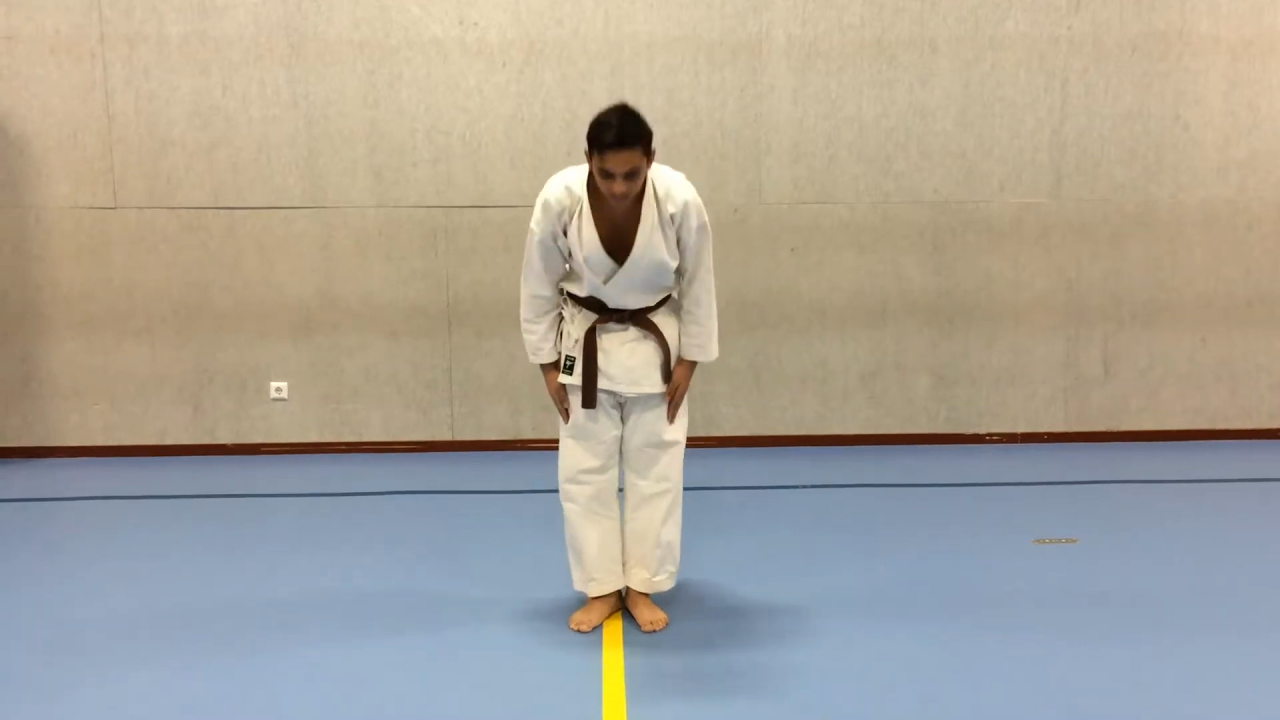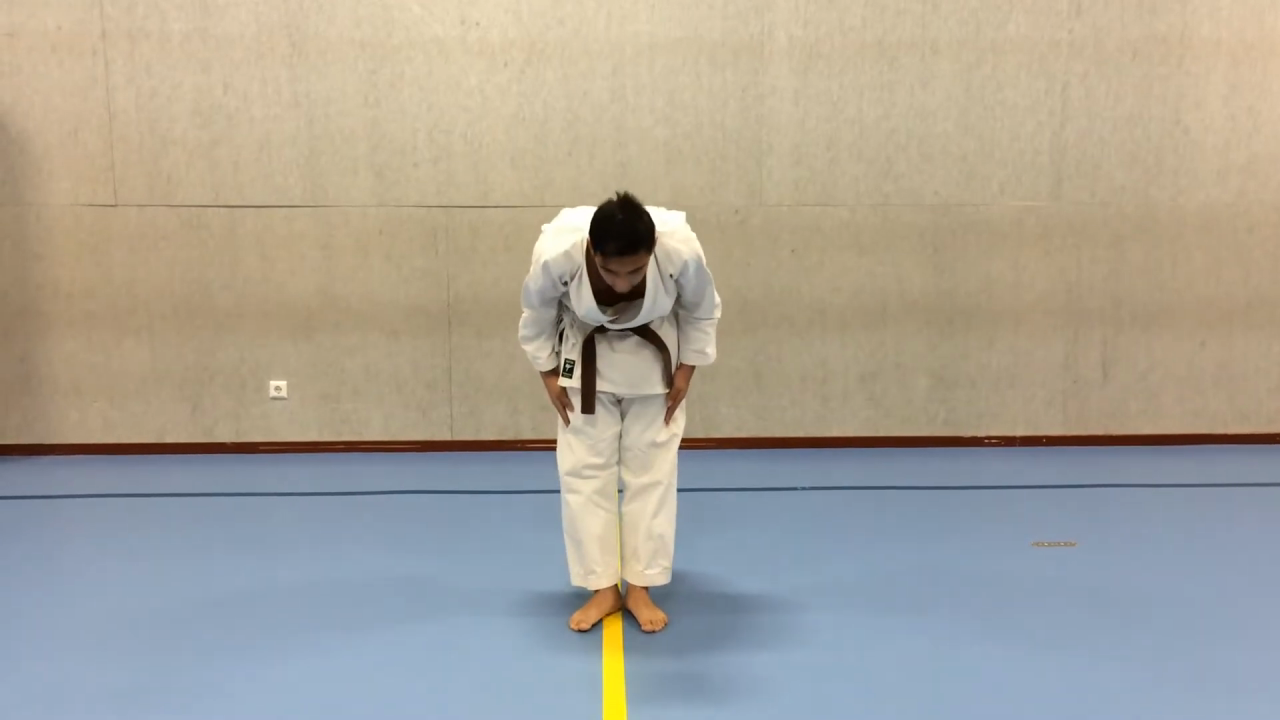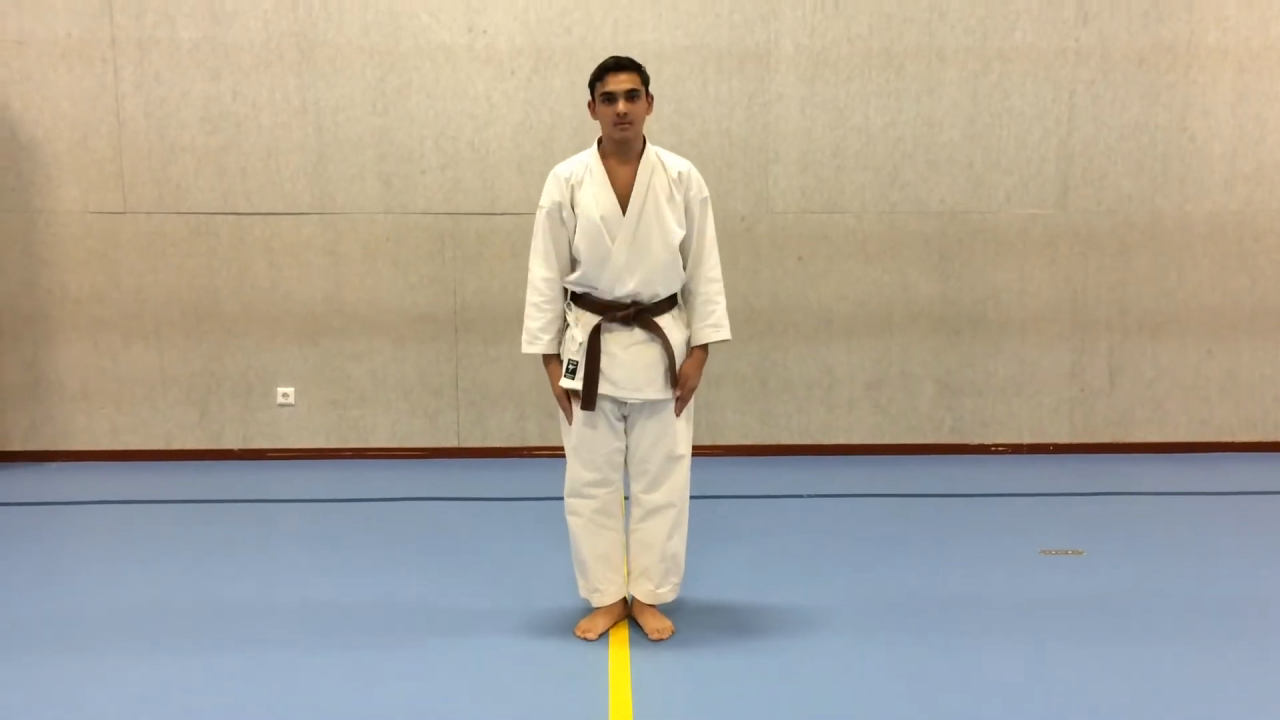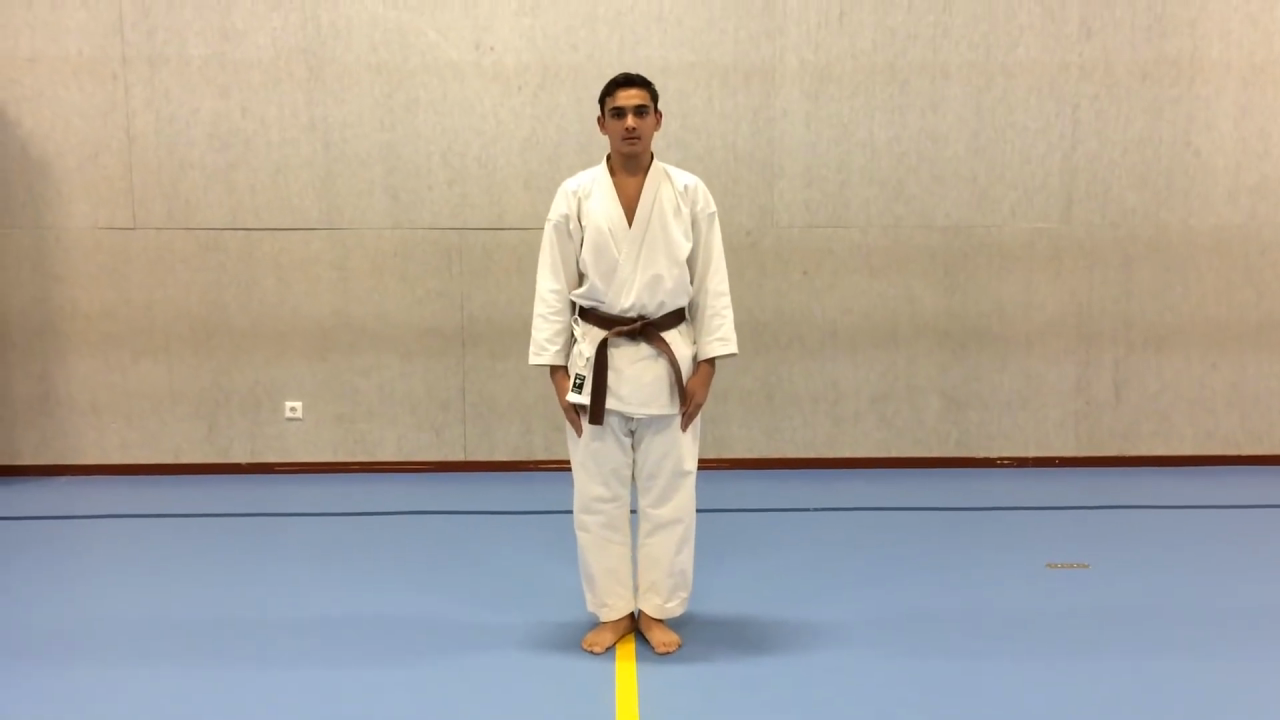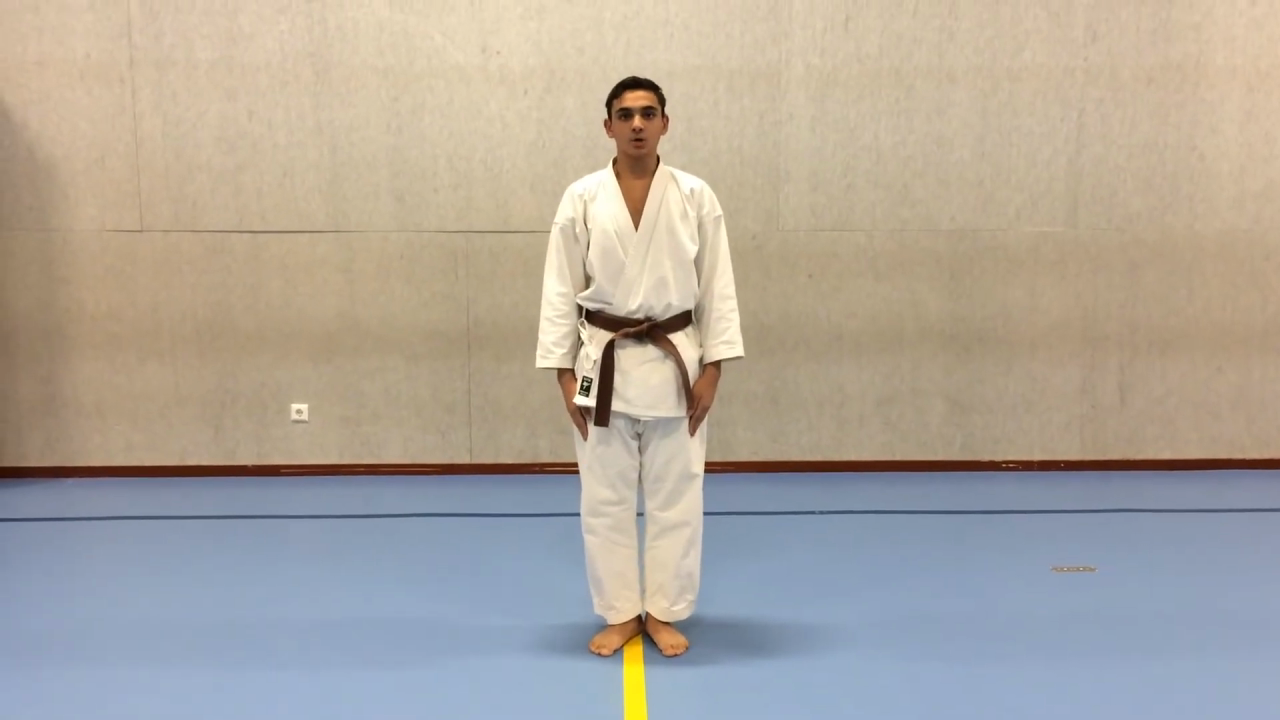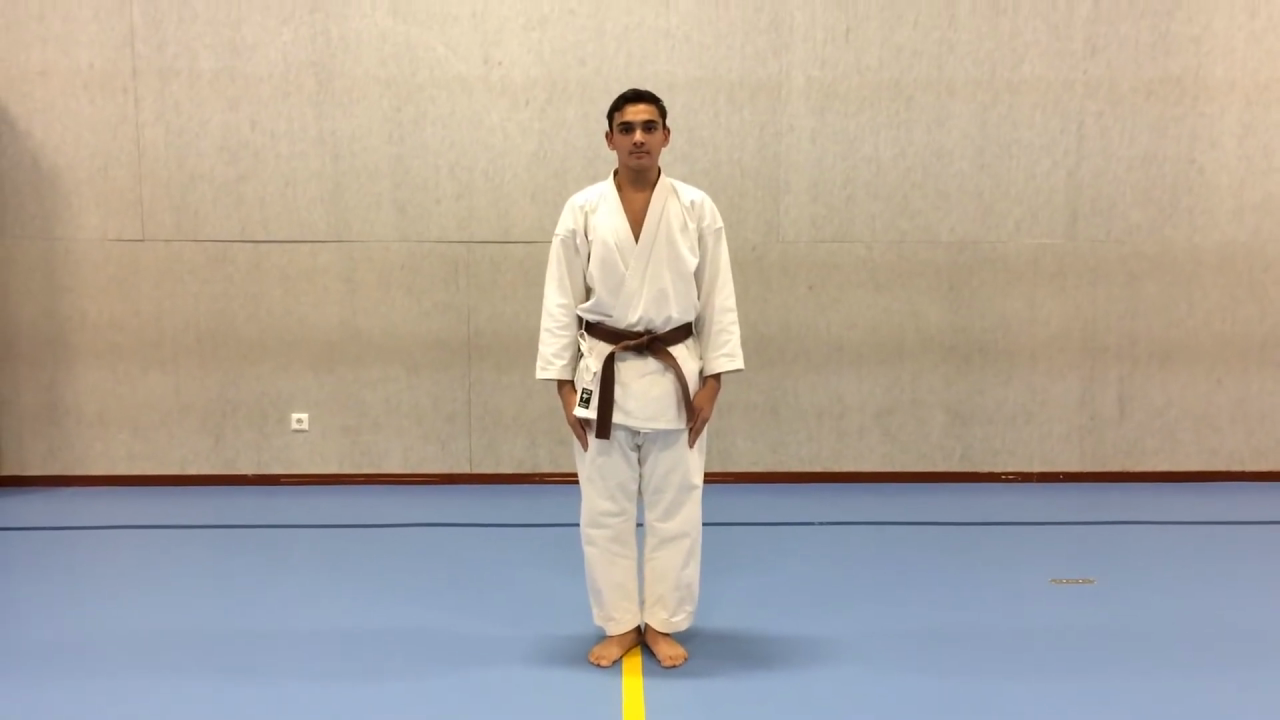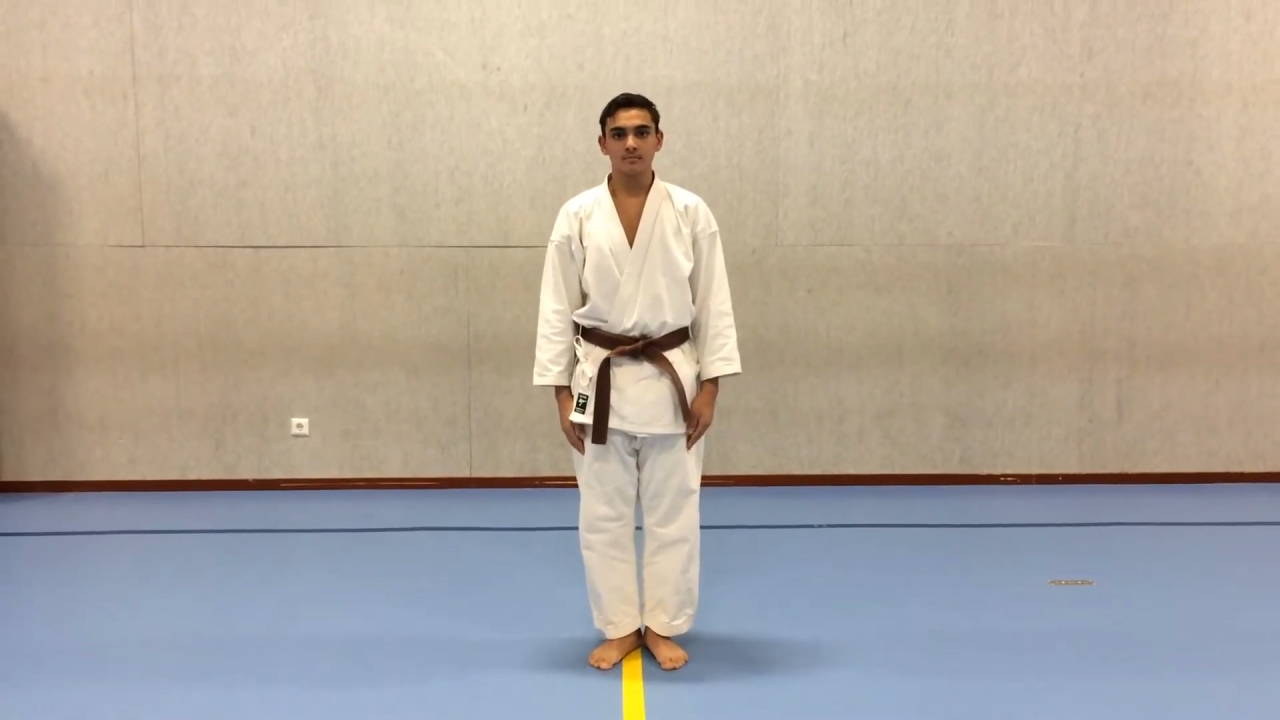
dt=0.7s
person 1, frame 1
left shoulder: (680, 200)
right shoulder: (557, 200)
left elbow: (698, 287)
right elbow: (539, 287)
left wrist: (688, 361)
right wrist: (548, 364)
left hip: (656, 341)
right hip: (586, 341)
left knee: (655, 469)
right knee: (585, 469)
left ankle: (642, 587)
right ankle: (601, 588)
person 1, frame 2
left shoulder: (680, 248)
right shoulder: (556, 251)
left elbow: (702, 309)
right elbow: (538, 313)
left wrist: (686, 370)
right wrist: (550, 373)
left hip: (653, 349)
right hip: (586, 350)
left knee: (651, 468)
right knee: (585, 467)
left ankle: (639, 587)
right ankle: (602, 587)
person 1, frame 3
left shoulder: (681, 177)
right shoulder: (566, 179)
left elbow: (704, 269)
right elbow: (546, 272)
left wrist: (699, 350)
right wrist: (550, 357)
left hip: (661, 346)
right hip: (590, 345)
left knee: (662, 480)
right knee: (590, 482)
left ankle: (649, 596)
right ankle: (605, 597)
person 1, frame 4
left shoulder: (689, 193)
right shoulder: (575, 195)
left elbow: (710, 283)
right elbow: (554, 287)
left wrist: (706, 366)
right wrist: (558, 371)
left hip: (668, 358)
right hip: (597, 359)
left knee: (668, 494)
right knee: (599, 495)
left ankle: (657, 610)
right ankle: (613, 611)
person 1, frame 5
left shoulder: (695, 196)
right shoulder: (581, 198)
left elbow: (716, 287)
right elbow: (560, 290)
left wrist: (712, 369)
right wrist: (564, 374)
left hip: (674, 362)
right hip: (604, 362)
left knee: (676, 497)
right knee: (605, 499)
left ankle: (663, 613)
right ankle: (619, 613)
person 1, frame 6
left shoulder: (696, 208)
right shoulder: (583, 209)
left elbow: (717, 298)
right elbow: (561, 301)
left wrist: (712, 380)
right wrist: (564, 384)
left hip: (674, 373)
right hip: (604, 373)
left knee: (675, 508)
right knee: (605, 509)
left ankle: (662, 623)
right ankle: (619, 623)
person 1, frame 7
left shoulder: (690, 212)
right shoulder: (576, 215)
left elbow: (713, 303)
right elbow: (557, 308)
left wrist: (710, 386)
right wrist: (561, 392)
left hip: (670, 378)
right hip: (600, 379)
left knee: (674, 513)
right knee: (604, 514)
left ankle: (664, 627)
right ankle: (618, 628)
